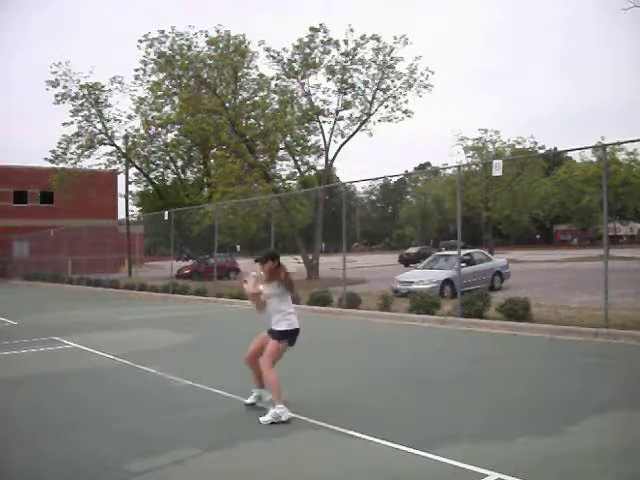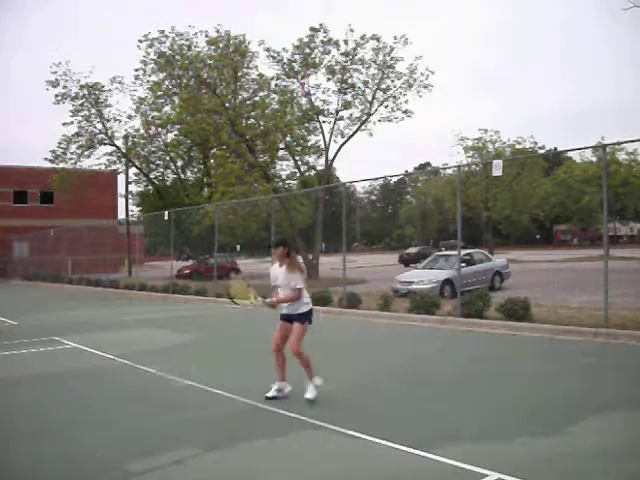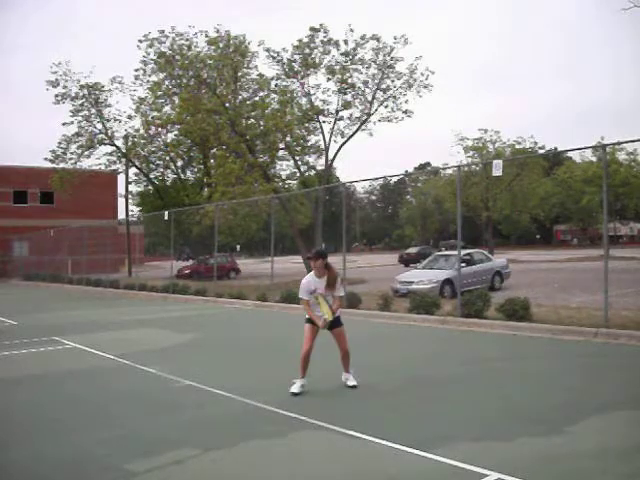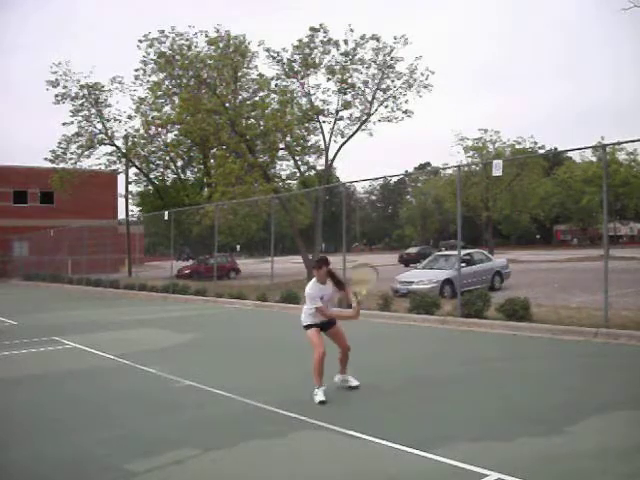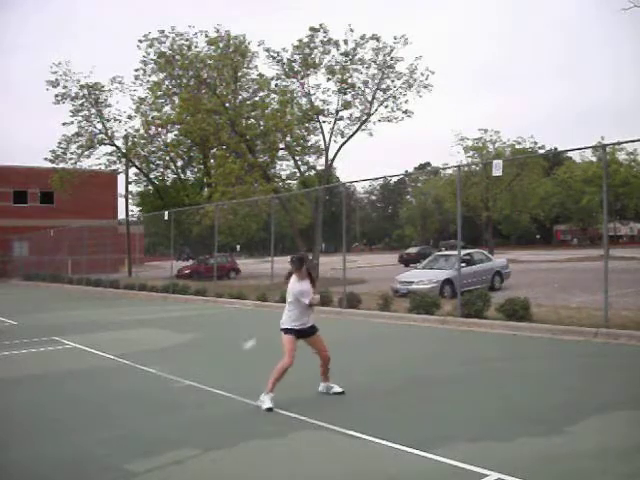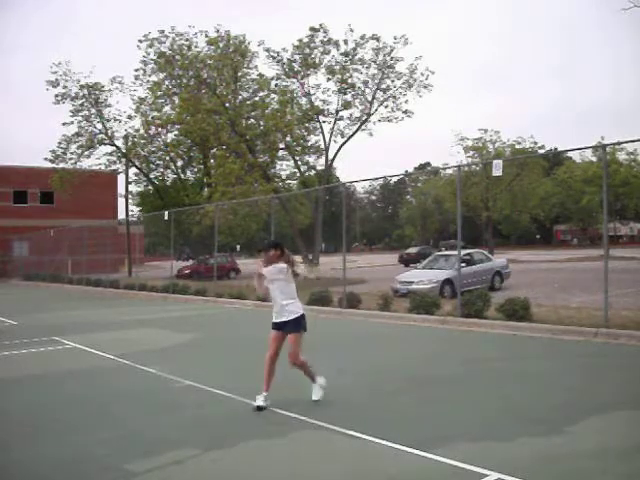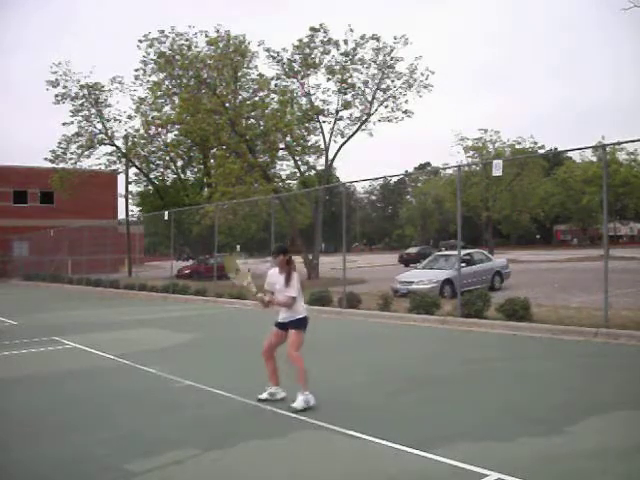
dt=0.4s
person 1, frame 1
left shoulder: (278, 281)
right shoulder: (267, 282)
left elbow: (252, 293)
right elbow: (259, 307)
left wrist: (252, 283)
right wrist: (250, 284)
left hip: (287, 329)
right hip: (276, 327)
left knee: (265, 364)
right knee: (250, 356)
left ankle: (280, 410)
right ankle: (260, 391)
person 1, frame 2
left shoulder: (293, 268)
right shoulder: (273, 269)
left elbow: (296, 295)
left wrist: (277, 301)
right wrist: (274, 300)
left hip: (302, 311)
right hip: (287, 312)
left knee: (295, 349)
right knee: (276, 347)
left ankle: (312, 381)
right ankle: (281, 386)
person 1, frame 3
left shoulder: (334, 279)
right shoulder: (306, 281)
left elbow: (338, 302)
right elbow: (306, 305)
left wrist: (328, 317)
right wrist: (317, 321)
left hip: (333, 317)
right hip: (313, 317)
left knee: (344, 349)
right knee: (306, 350)
left ankle: (347, 375)
right ankle: (300, 381)
person 1, frame 4
left shoulder: (332, 280)
right shoulder: (311, 290)
left elbow: (343, 291)
right elbow: (324, 313)
left wrist: (354, 306)
right wrist: (350, 315)
left hip: (328, 318)
right hip: (311, 321)
left knee: (346, 347)
right knee: (320, 351)
left ankle: (342, 376)
right ankle: (318, 389)
person 1, frame 5
left shoulder: (304, 277)
right shoulder: (298, 288)
right elbow: (312, 303)
left wrist: (313, 297)
right wrist: (316, 297)
left hip: (307, 324)
right hip: (291, 326)
left knee: (325, 356)
right knee: (288, 361)
left ankle: (325, 384)
right ankle: (267, 395)
person 1, frame 6
left shoulder: (281, 268)
right shoulder: (271, 272)
left elbow: (259, 270)
right elbow: (262, 290)
left wrist: (260, 266)
left hip: (294, 317)
right hip: (279, 318)
left knee: (294, 360)
right knee: (271, 356)
left ankle: (316, 381)
right ankle: (264, 395)
person 1, frame 7
left shoulder: (292, 276)
right shoulder: (272, 273)
left elbow: (289, 303)
right elbow: (270, 295)
left wrist: (270, 300)
right wrist: (266, 300)
left hip: (297, 318)
right hip: (283, 319)
left knee: (293, 354)
right knee: (267, 349)
left ankle: (305, 395)
right ankle: (275, 389)
